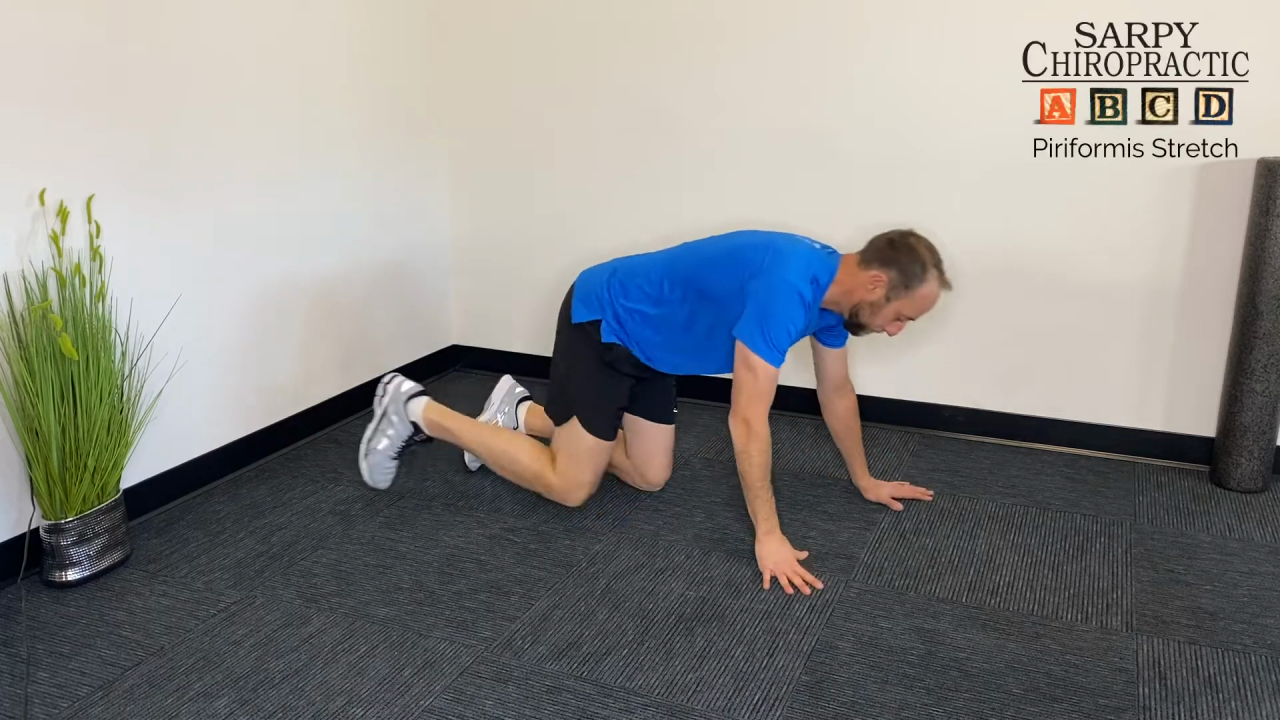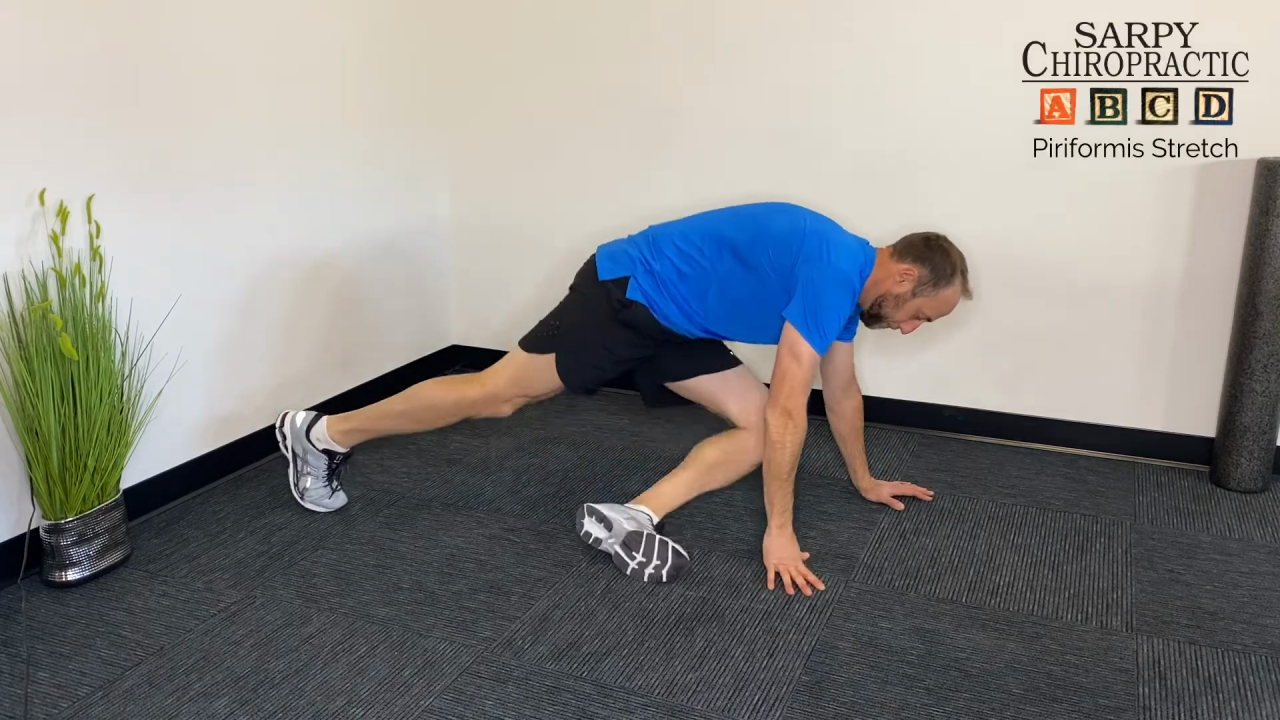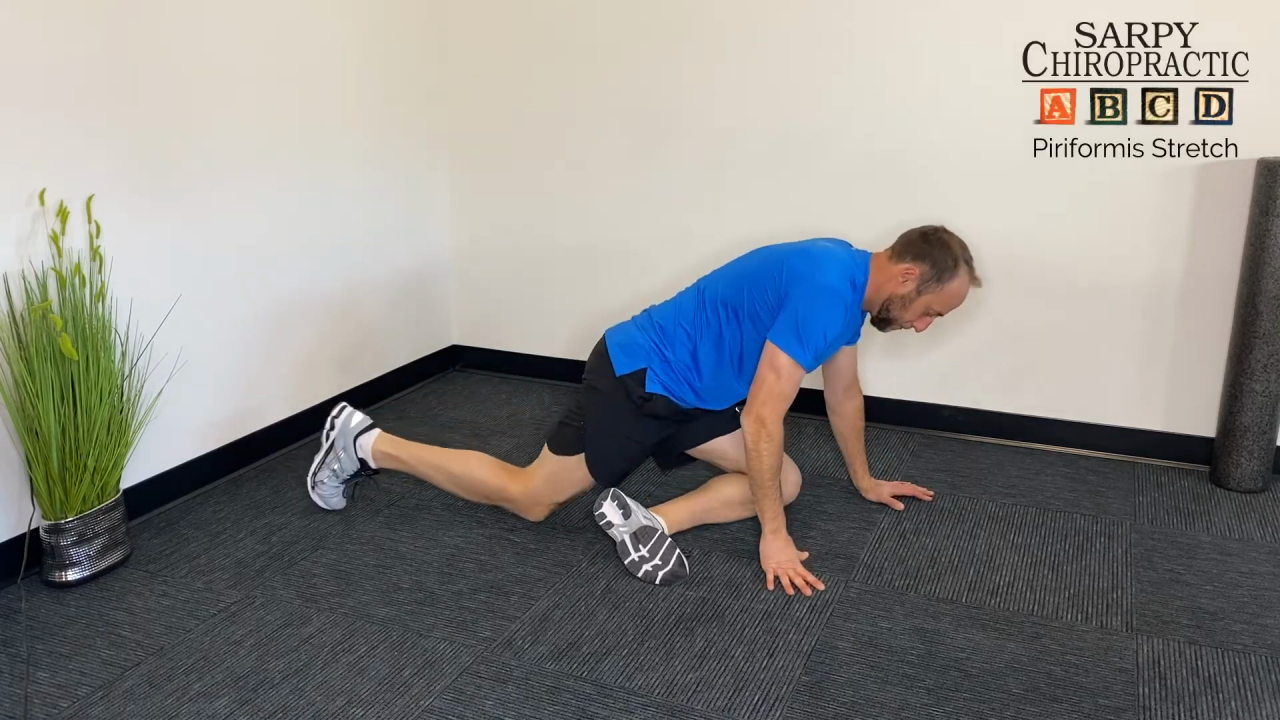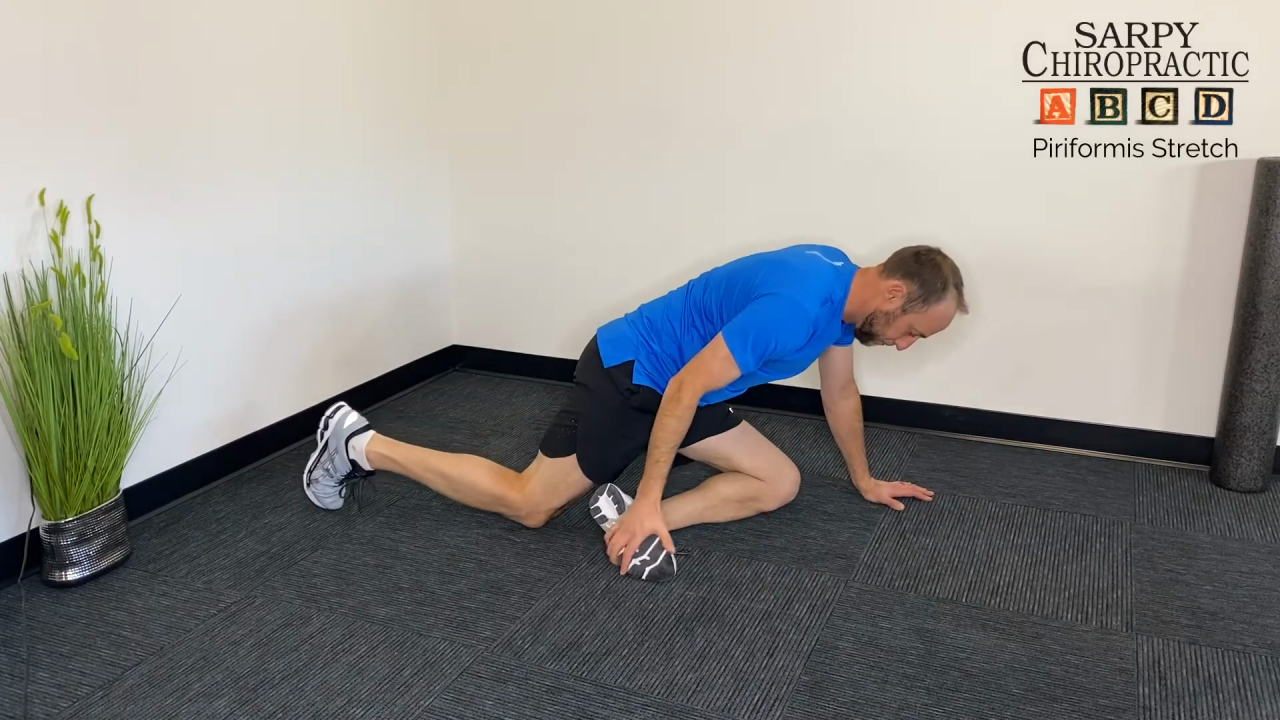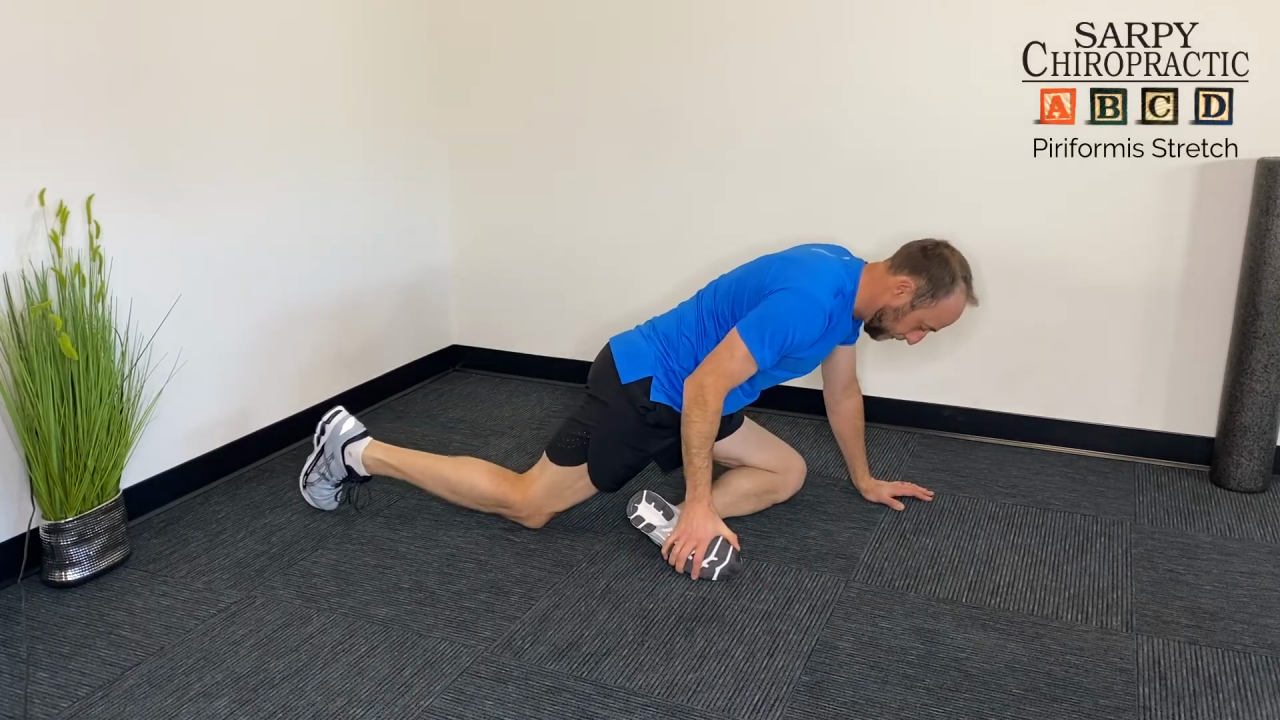
dt=1s
person 1, frame 1
left shoulder: (833, 291)
right shoulder: (787, 285)
left elbow: (836, 392)
right elbow: (747, 422)
left wrist: (865, 480)
right wrist: (767, 536)
left hip: (647, 335)
right hip: (601, 319)
left knee: (649, 476)
right knee: (569, 486)
left ankle: (525, 412)
right ankle: (416, 411)
person 1, frame 2
left shoulder: (850, 279)
right shoulder: (836, 272)
left elbow: (840, 389)
right elbow: (791, 411)
left wrist: (864, 480)
right wrist: (779, 531)
left hip: (671, 318)
right hip: (628, 291)
left knee: (757, 427)
right knee: (495, 394)
left ankle: (634, 518)
right ankle: (322, 435)
person 1, frame 3
left shoulder: (851, 282)
right shoulder: (827, 289)
left elbow: (843, 391)
right elbow: (762, 419)
left wrist: (865, 481)
right wrist: (773, 537)
left hip: (682, 389)
right hip: (638, 377)
left knee: (785, 482)
right knee: (530, 498)
left ankle: (647, 521)
right ankle: (366, 444)
person 1, frame 4
left shoulder: (843, 287)
right shoulder: (797, 305)
left elbow: (840, 392)
right elbow: (684, 389)
left wrist: (865, 481)
right wrist: (651, 501)
left hip: (670, 383)
right hip: (629, 373)
left knee: (779, 484)
right knee: (527, 504)
left ankle: (634, 518)
right ankle: (361, 444)
person 1, frame 5
left shoulder: (847, 283)
right shoulder: (810, 299)
left elbow: (842, 390)
right elbow: (706, 388)
left wrist: (865, 480)
right wrist: (701, 505)
left hip: (674, 391)
right hip: (642, 386)
left knee: (787, 473)
right knee: (526, 504)
left ankle: (669, 517)
right ankle: (358, 449)
